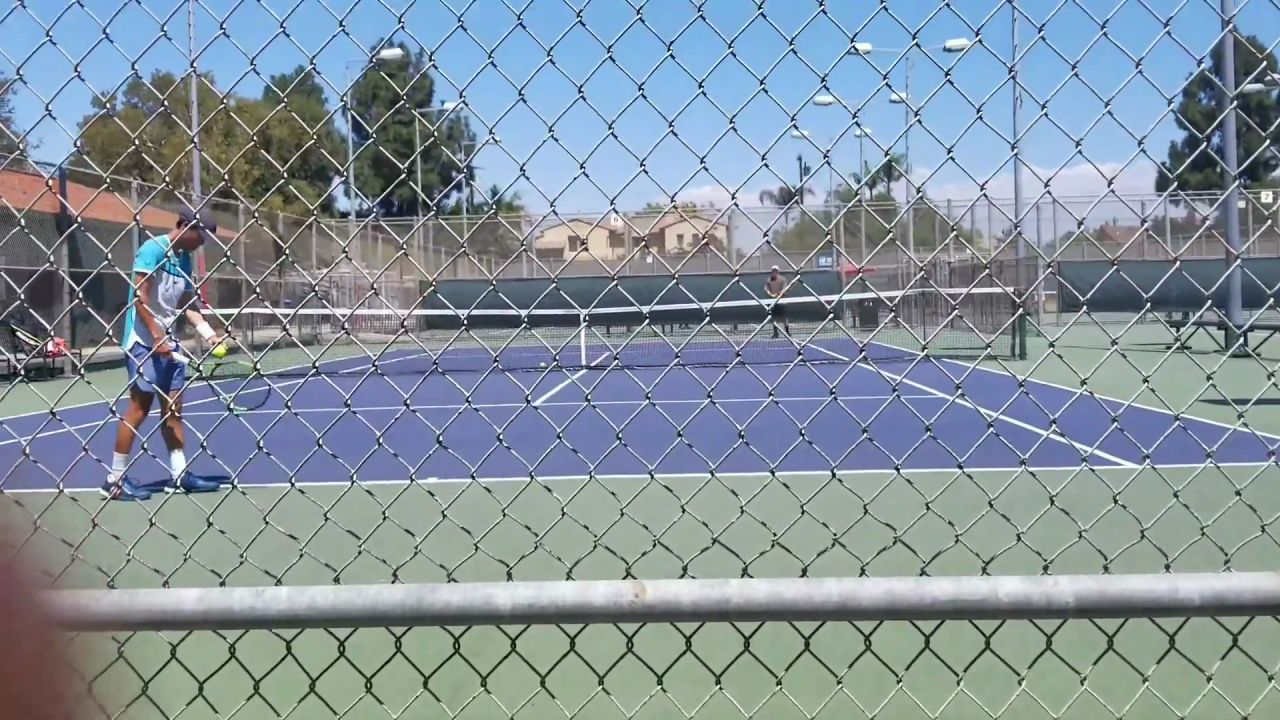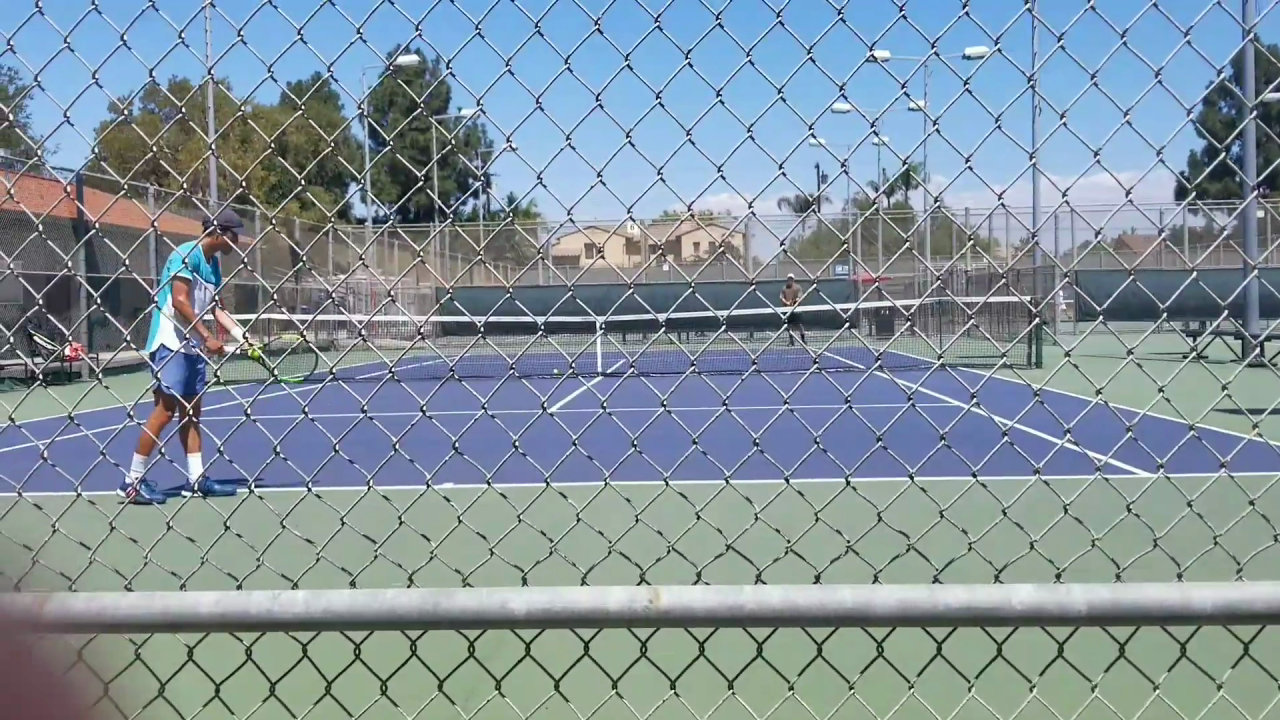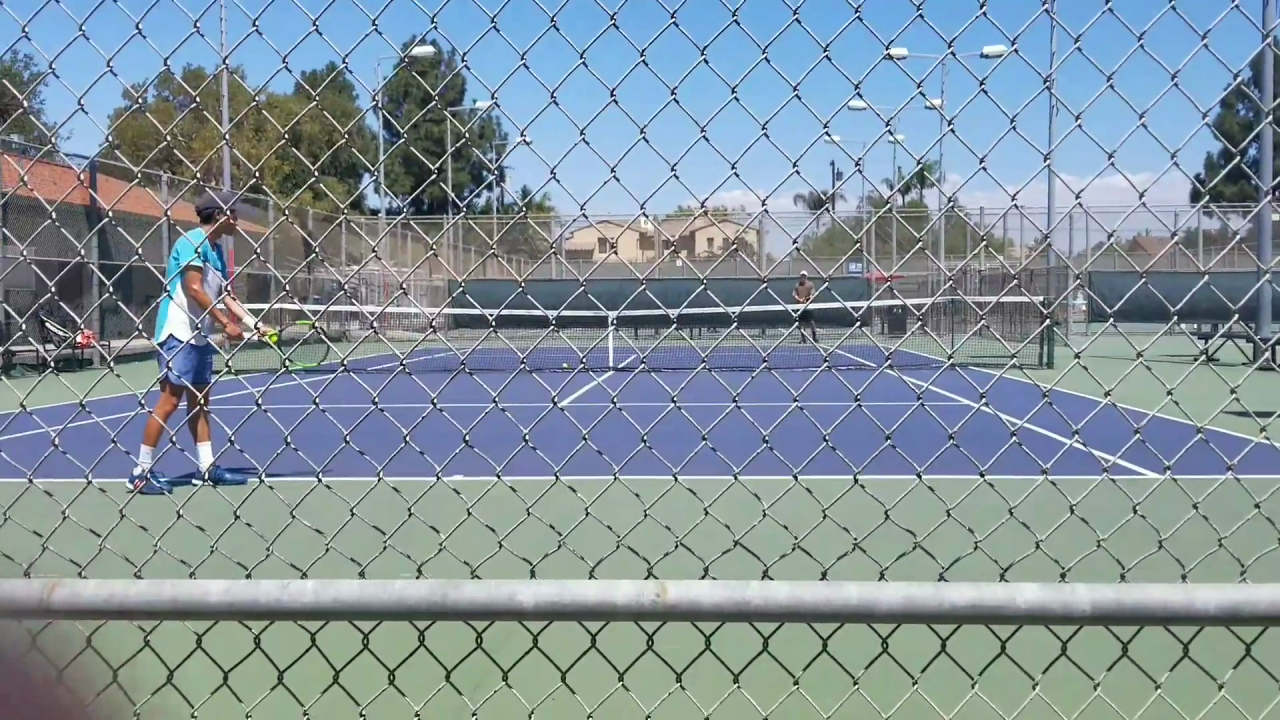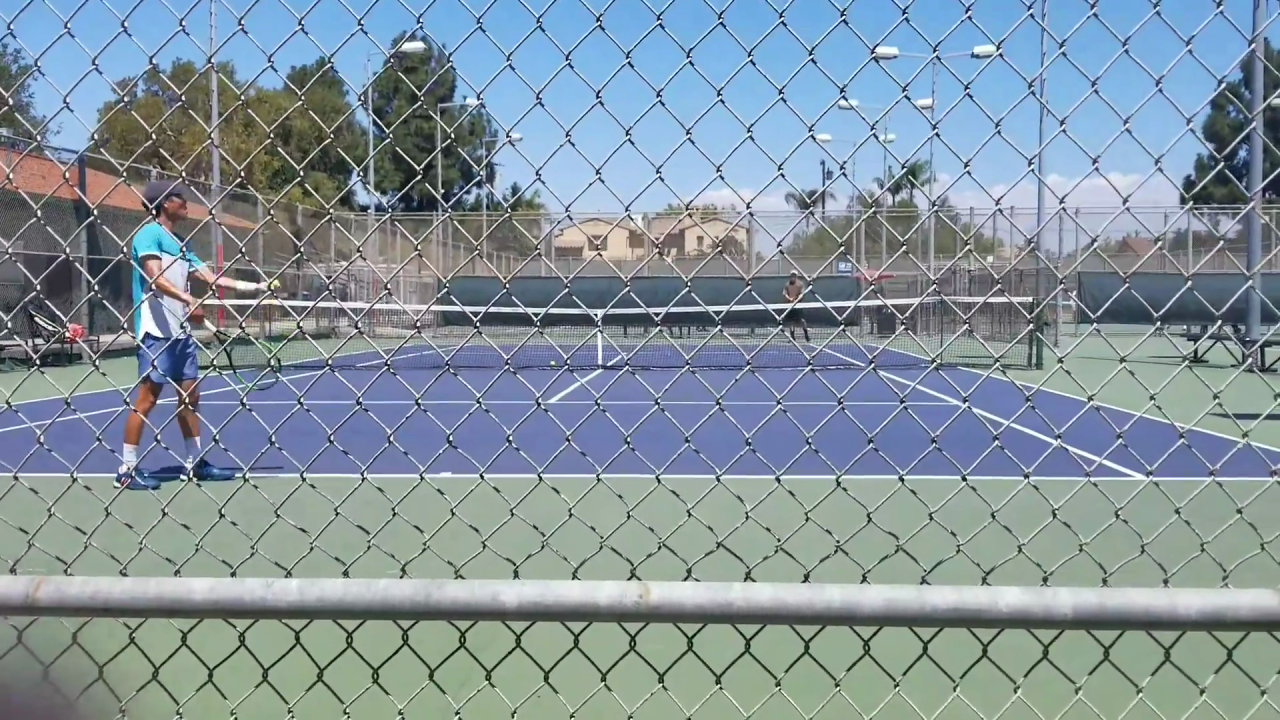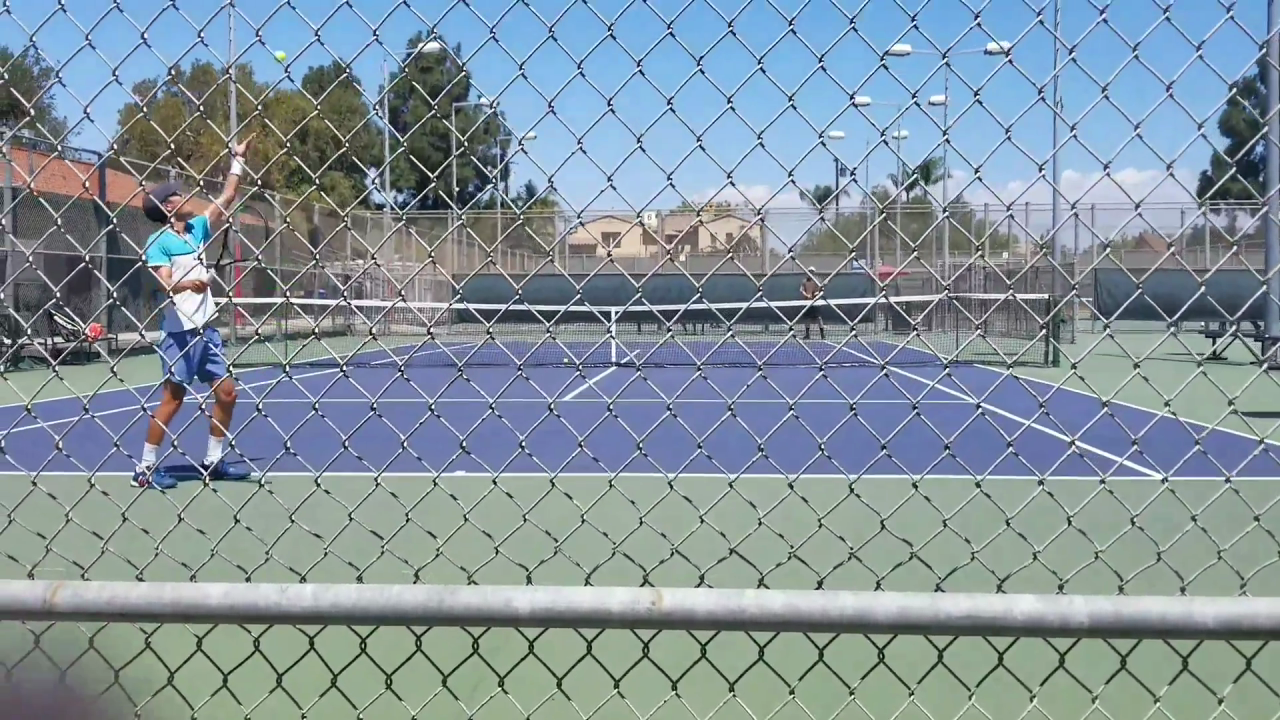
dt=0.3s
person 1, frame 1
left shoulder: (185, 258)
right shoulder: (153, 248)
left elbow: (188, 303)
right elbow: (140, 296)
left wrist: (209, 333)
right wrist: (157, 337)
left hip: (168, 342)
right hip: (145, 341)
left knee: (173, 408)
right knee: (139, 407)
left ankle: (179, 475)
right ankle: (115, 480)
person 1, frame 2
left shoulder: (214, 264)
right shoulder: (186, 254)
left elbow: (216, 308)
right elbow: (180, 301)
left wrist: (242, 337)
right wrist: (207, 337)
left hip: (194, 347)
right hip: (170, 344)
left knee: (192, 412)
right knee: (165, 410)
left ankle: (196, 479)
right ankle: (133, 480)
person 1, frame 3
left shoulder: (217, 251)
right shoulder: (192, 241)
left elbow: (225, 296)
right elbow: (194, 289)
left wrist: (254, 324)
right wrist: (225, 323)
left hip: (200, 336)
right hip: (178, 334)
left knee: (200, 402)
right knee: (170, 401)
left ankle: (208, 468)
right ankle: (142, 472)
person 1, frame 4
left shoulder: (179, 243)
right shoulder: (148, 234)
left elbow: (210, 277)
right elbow: (153, 278)
left wrist: (253, 286)
right wrist: (188, 300)
left hip: (182, 331)
right hip: (156, 331)
left knee: (190, 396)
right knee: (147, 398)
left ankle: (195, 462)
right ankle: (127, 469)
person 1, frame 5
left shoulder: (198, 230)
right shoulder: (159, 242)
left elbow: (228, 196)
right elbow: (166, 284)
left wrist: (238, 158)
right wrist: (189, 283)
left hip: (206, 330)
right hip: (180, 333)
left knee: (227, 392)
right knee: (174, 399)
left ankle: (214, 462)
right ankle: (145, 468)
